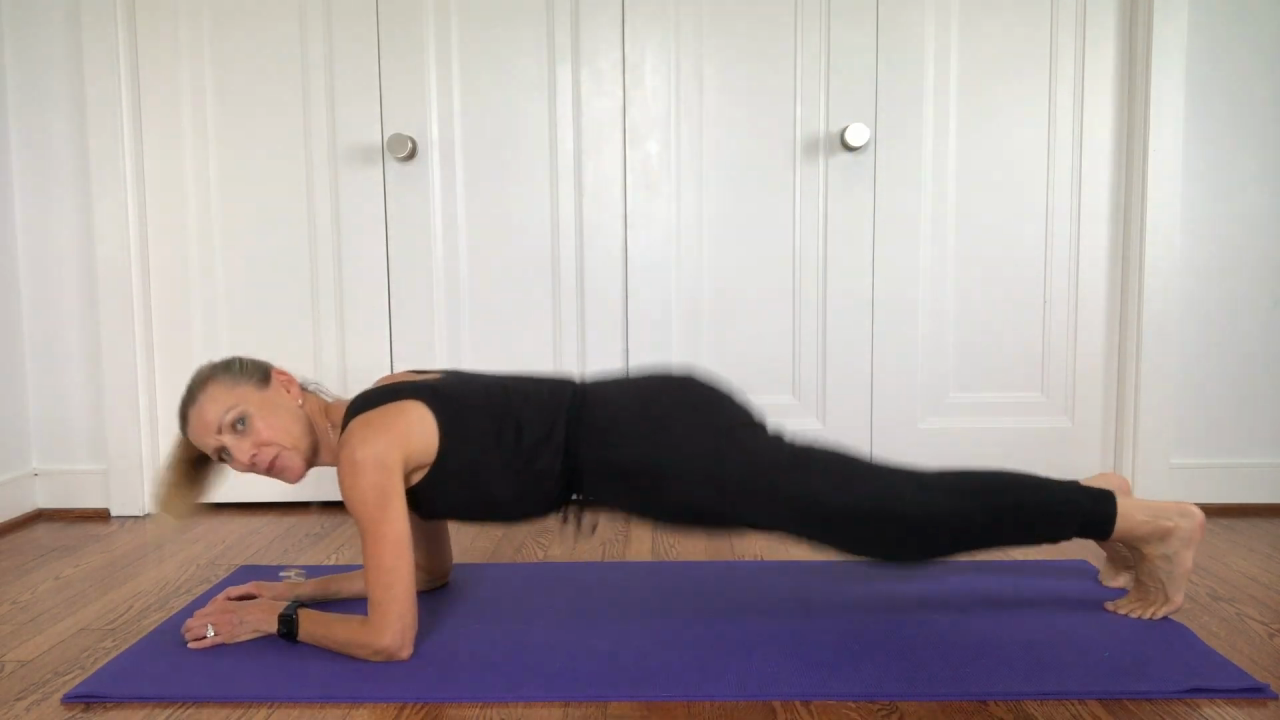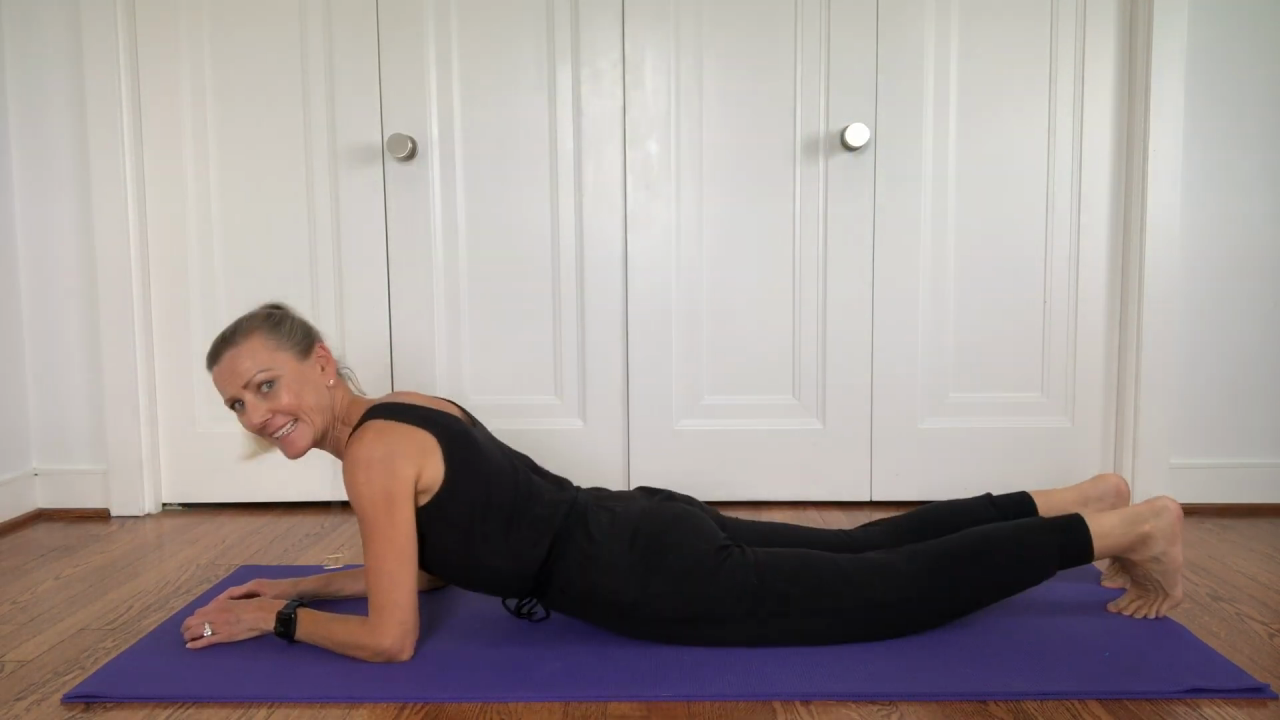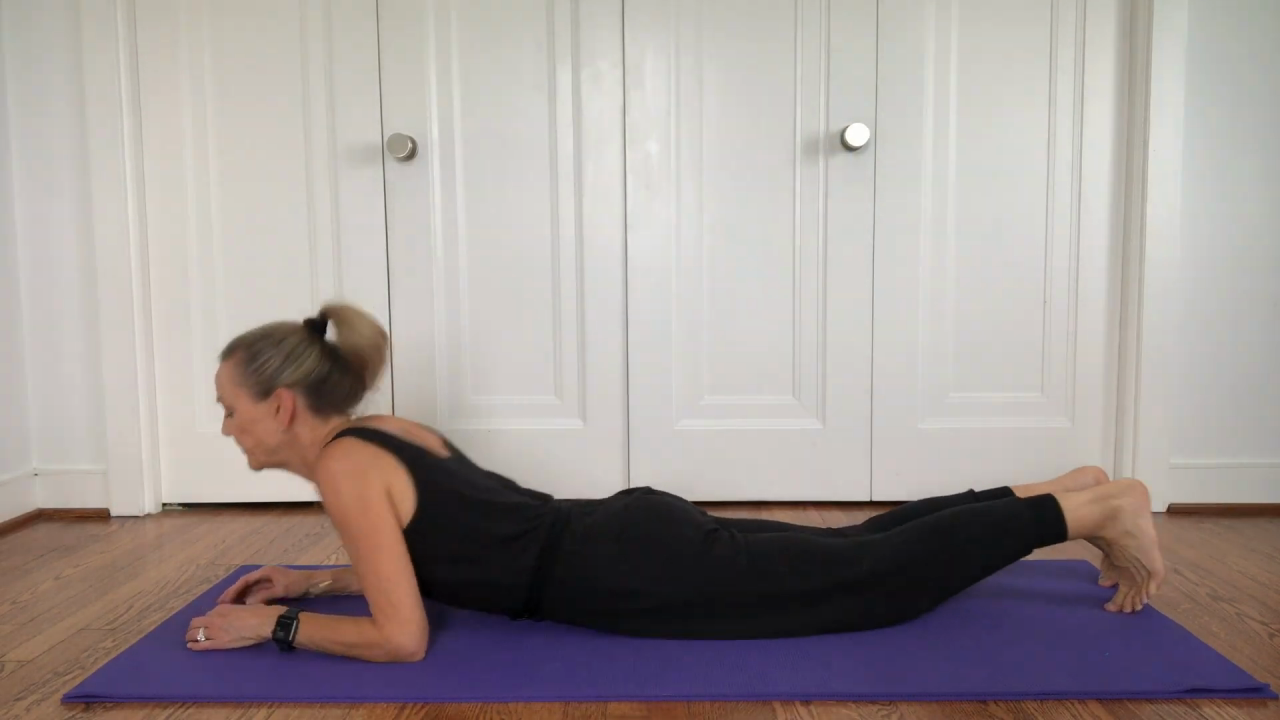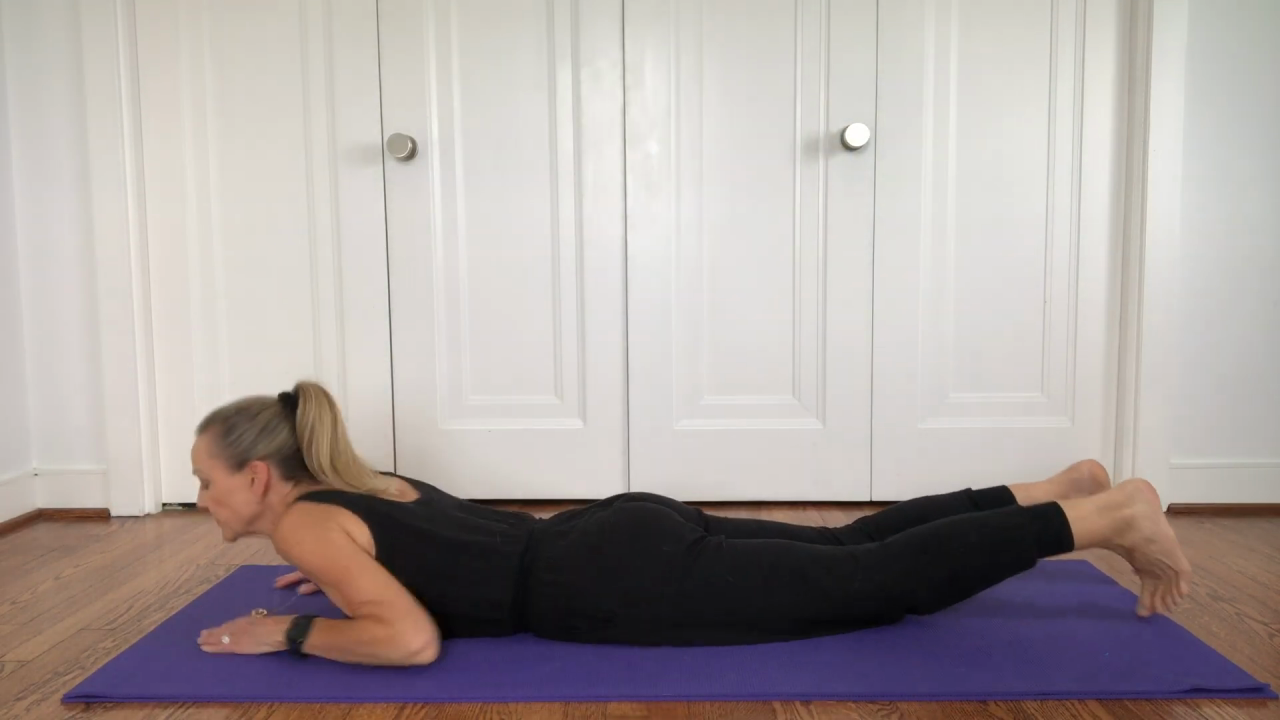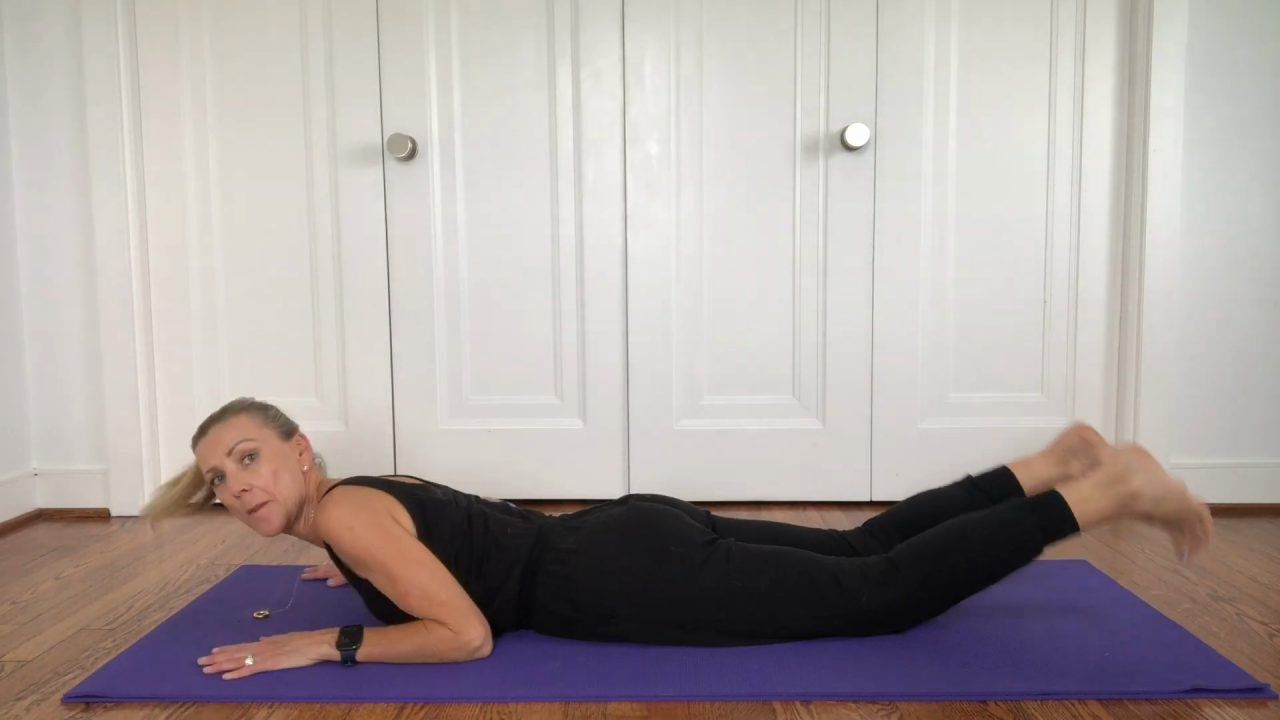
dt=0.4s
person 1, frame 1
left shoulder: (363, 443)
right shoulder: (387, 414)
left elbow: (393, 632)
right elbow: (429, 566)
left wrist: (283, 620)
right wrist: (294, 587)
left hip: (665, 447)
right hip: (659, 425)
left knee: (906, 509)
right knee: (890, 523)
left ankle: (1142, 516)
right ankle: (1097, 500)
person 1, frame 2
left shoulder: (373, 450)
right shoulder: (404, 412)
left elbow: (390, 639)
right elbow: (432, 562)
left wrist: (277, 621)
right wrist: (303, 584)
left hip: (644, 582)
right hip: (648, 534)
left knee: (898, 592)
right knee: (866, 551)
left ankle: (1127, 528)
right ankle: (1074, 500)
person 1, frame 3
left shoulder: (340, 464)
right shoulder: (379, 435)
left elbow: (403, 638)
right elbow: (427, 554)
left wrist: (275, 625)
right wrist: (312, 577)
left hip: (629, 579)
right hip: (634, 536)
left knee: (883, 577)
right knee: (857, 551)
left ankle: (1092, 510)
right ankle: (1056, 492)
person 1, frame 4
left shoulder: (302, 526)
right shoulder: (361, 489)
left elbow: (416, 637)
left wrist: (289, 630)
left hip: (619, 588)
right hip: (625, 536)
left knee: (875, 583)
right knee: (857, 549)
left ankle: (1103, 516)
right ankle: (1054, 492)
person 1, frame 5
left shoulder: (342, 512)
right shoulder: (371, 502)
left elbow: (467, 635)
left wrist: (328, 643)
right wrist: (385, 575)
left hip: (630, 583)
right hip: (636, 543)
left knee: (887, 592)
right knee: (867, 551)
left ankle: (1103, 487)
right ankle: (1049, 471)
